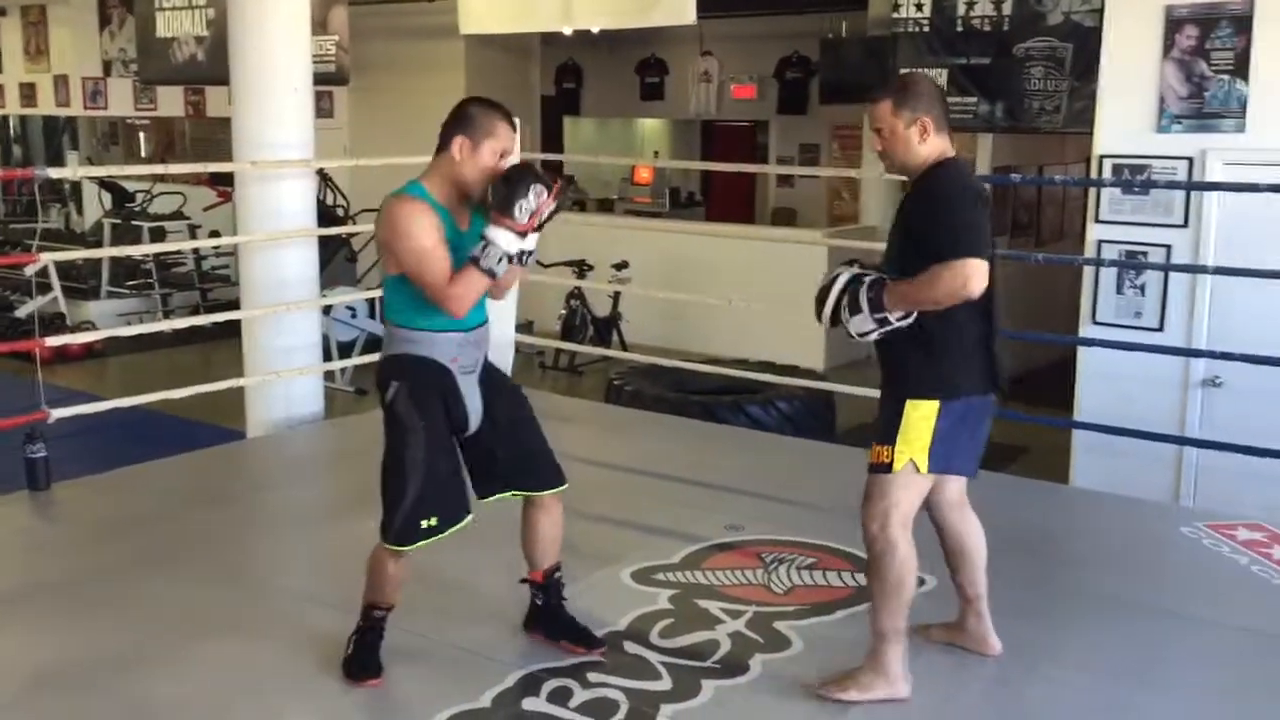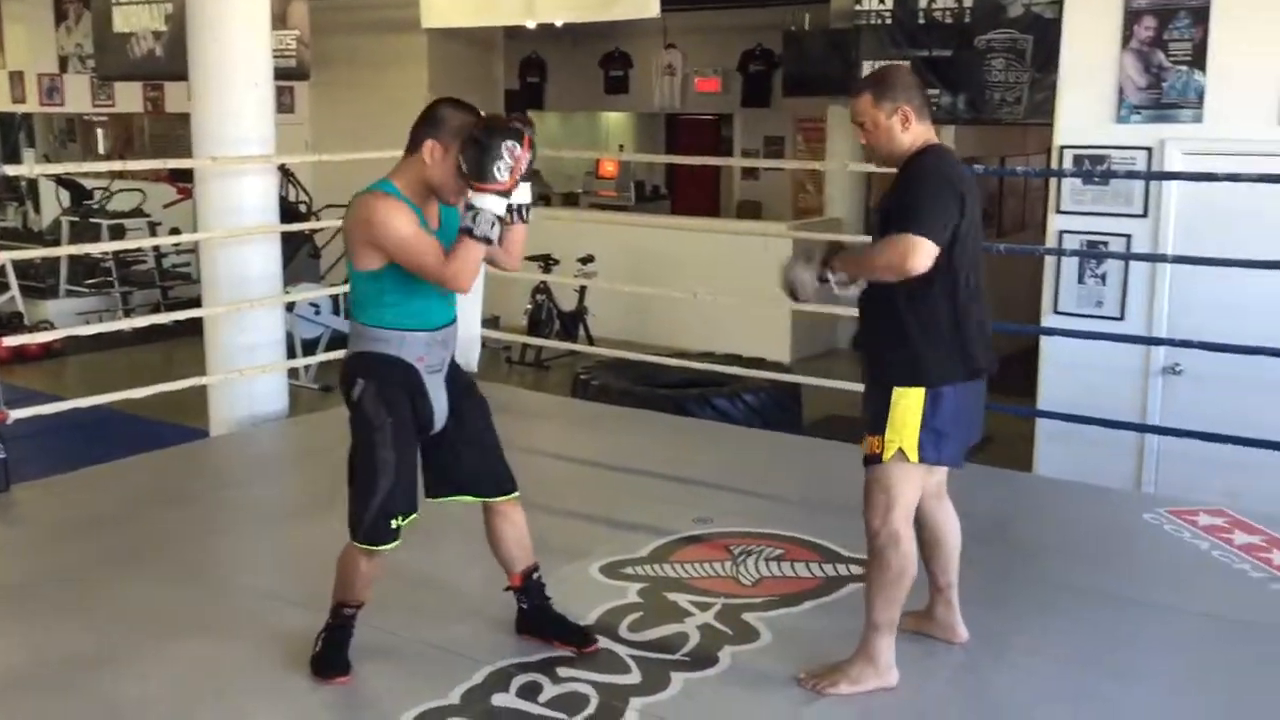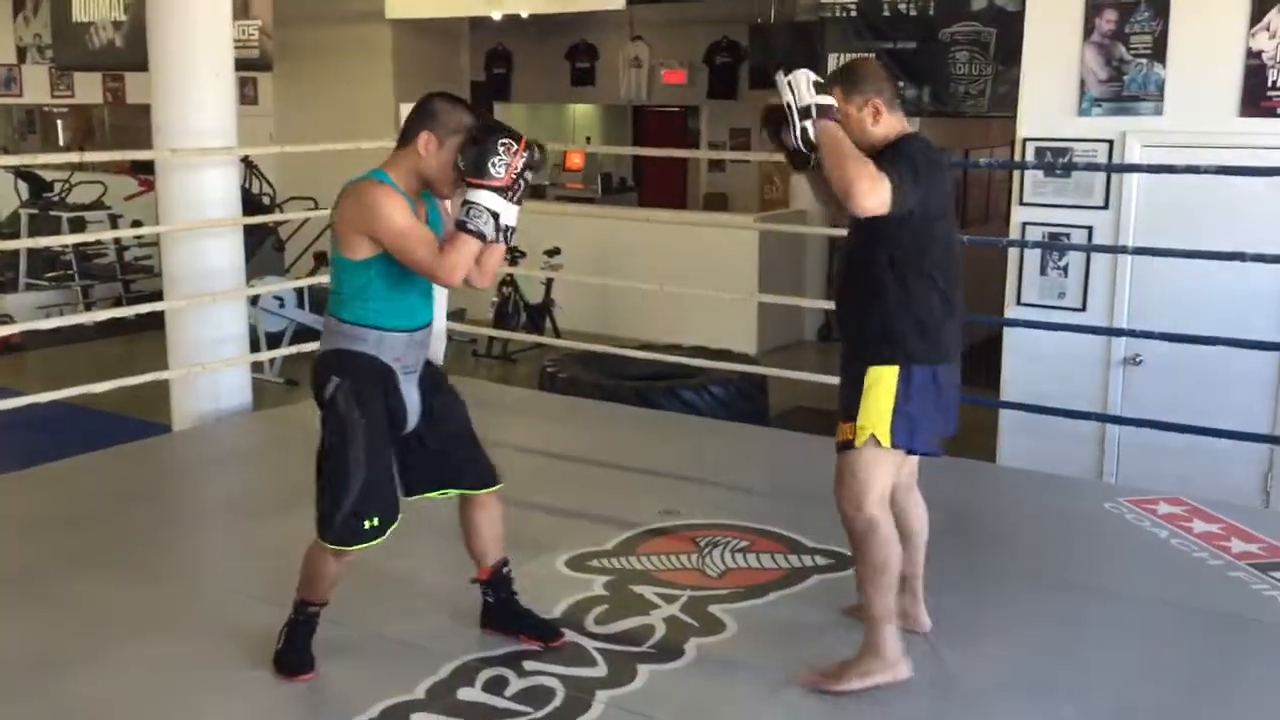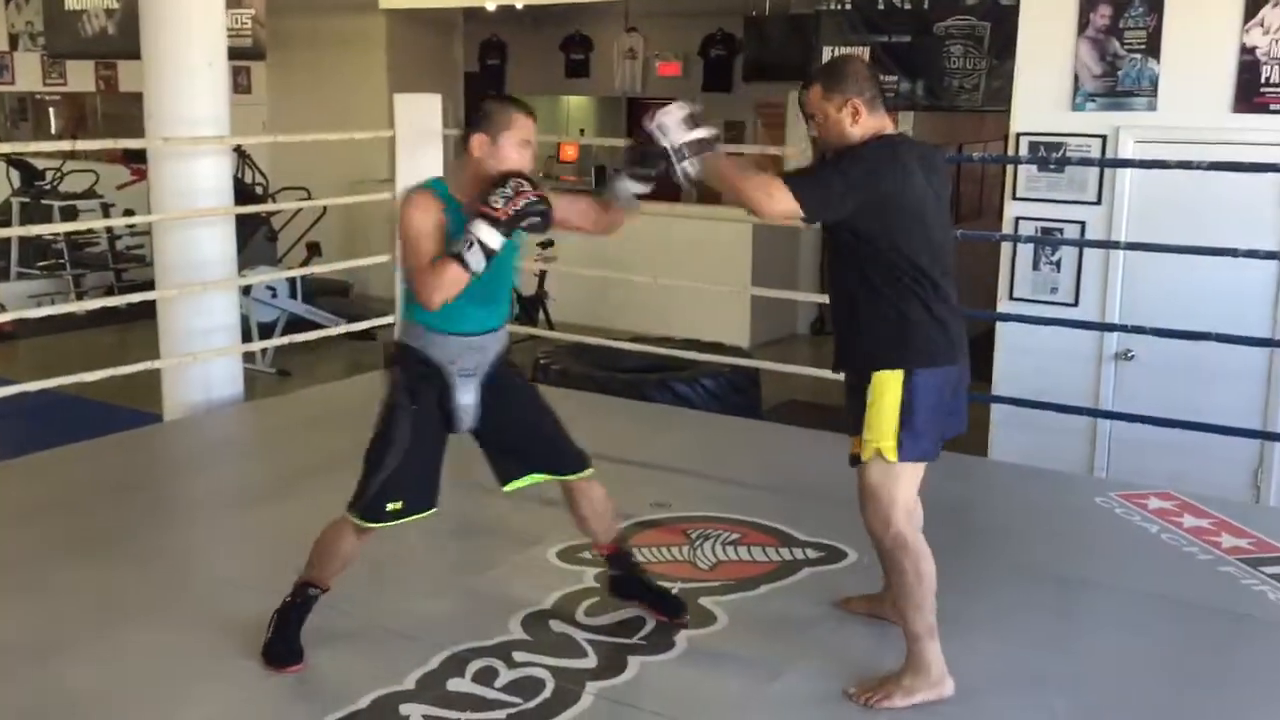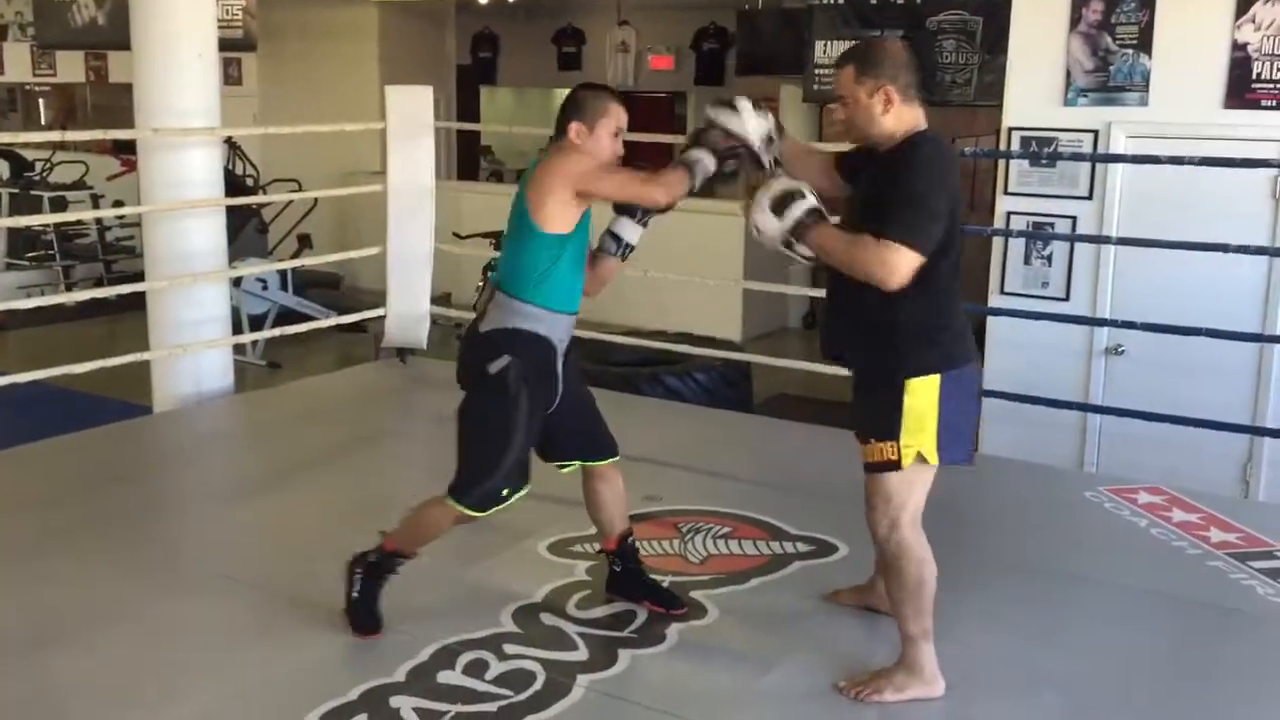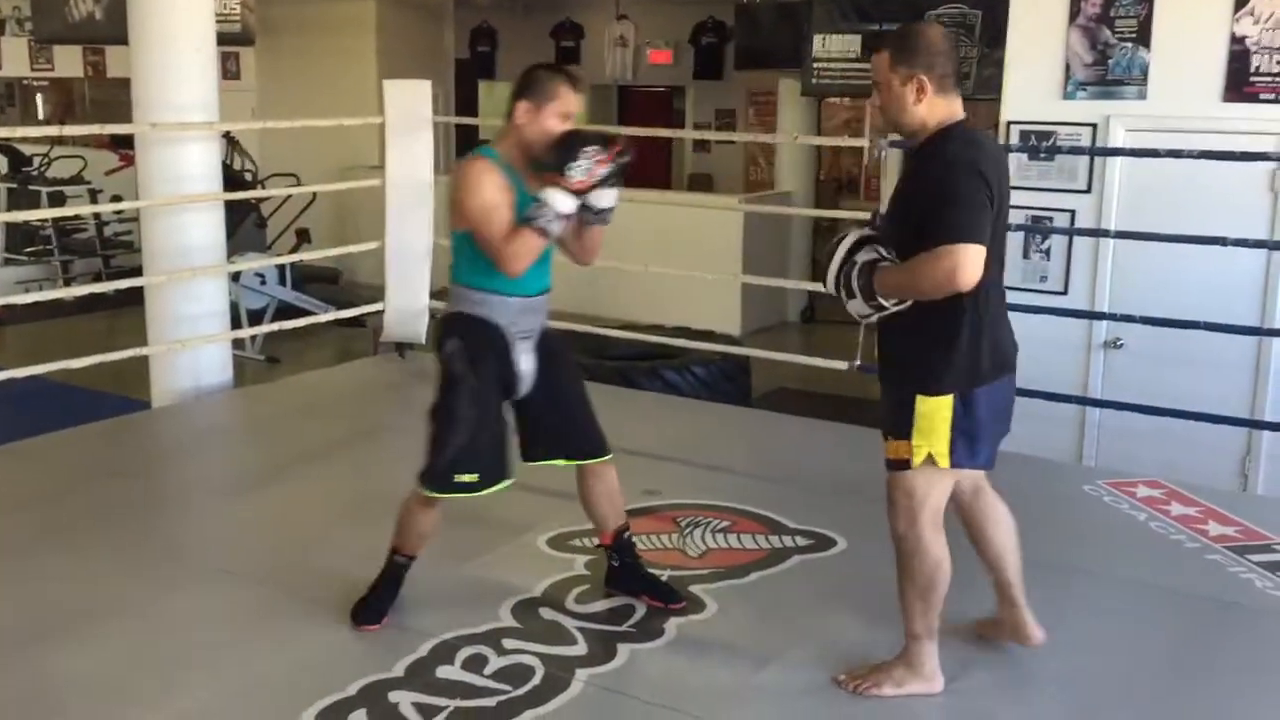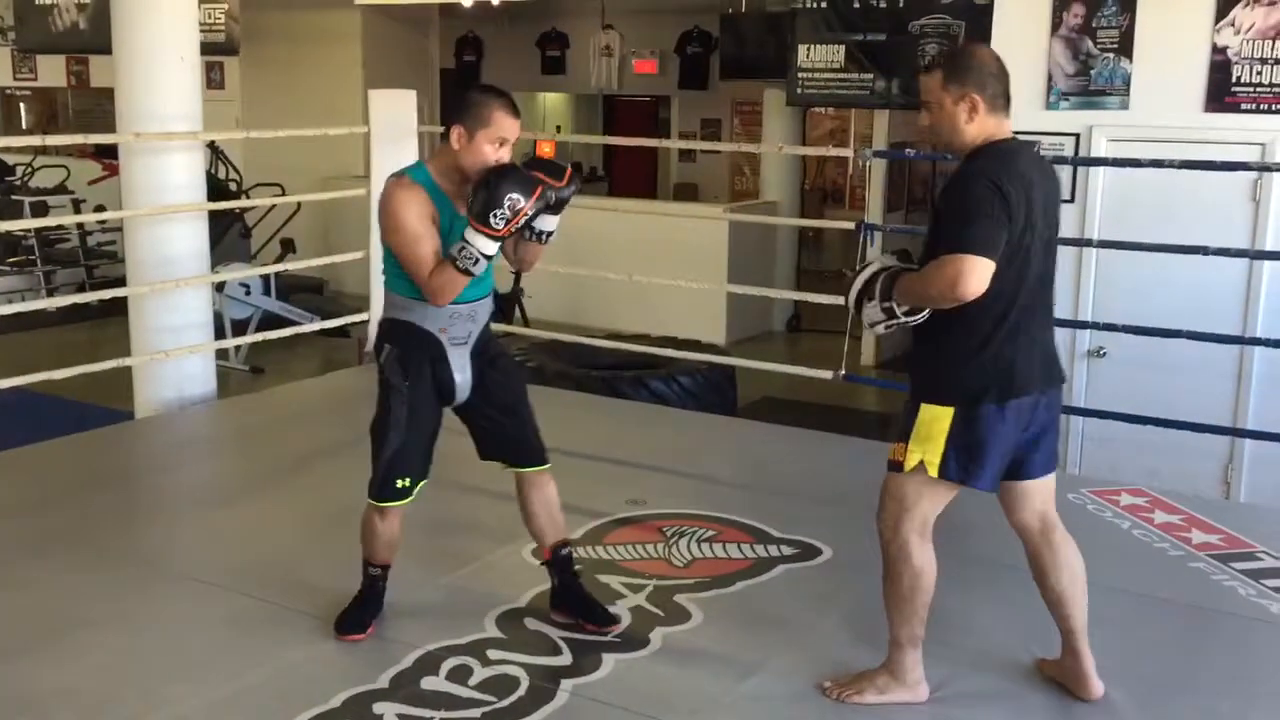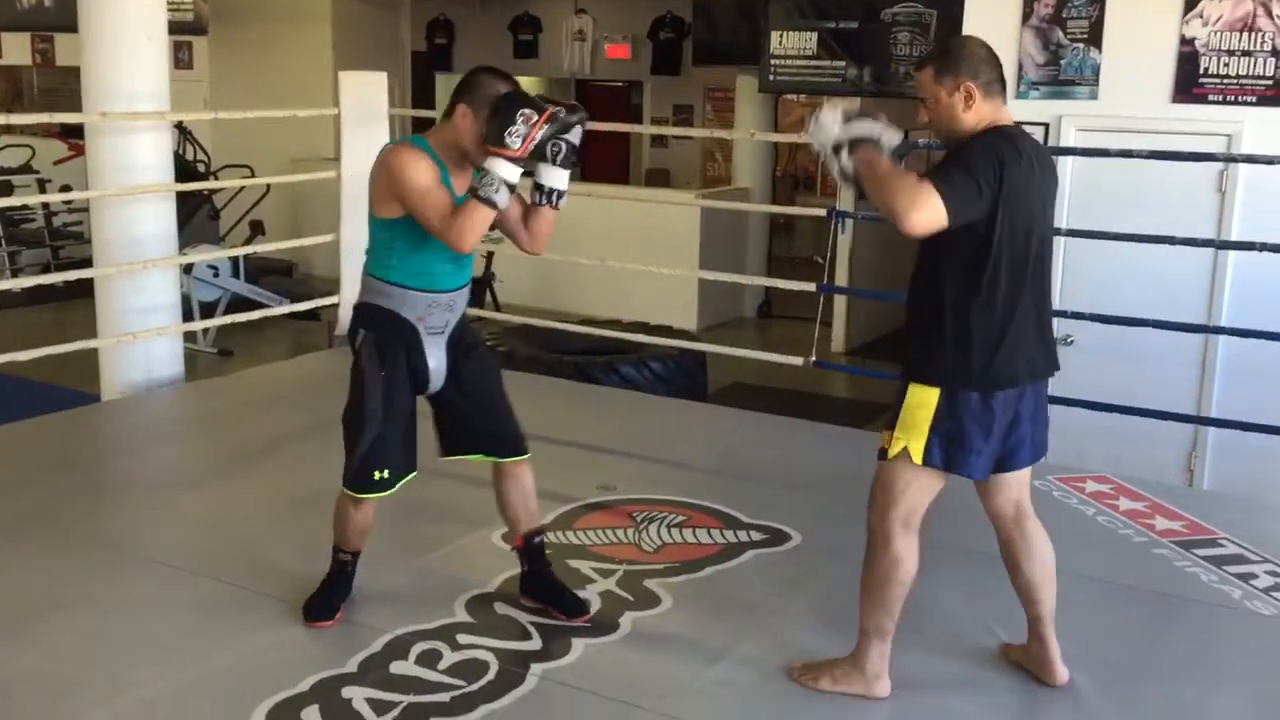
dt=0.3s
person 1, frame 1
left shoulder: (952, 191)
right shoulder: (932, 187)
left elbow: (966, 279)
left wrist: (882, 296)
right wrist: (866, 280)
left hip: (938, 387)
right hip: (937, 380)
left knee: (886, 518)
right knee: (947, 502)
left ankle: (885, 669)
right ankle: (976, 625)
person 1, frame 2
left shoulder: (930, 173)
right shoulder: (930, 172)
left elbow: (911, 257)
left wrist: (840, 263)
right wrist: (853, 261)
left hip: (924, 375)
right hip: (939, 367)
left knee: (887, 512)
right knee: (927, 494)
left ankle: (875, 658)
right ankle: (945, 613)
person 1, frame 3
left shoulder: (914, 158)
right shoulder: (901, 159)
left elbow: (865, 197)
right elbow: (858, 199)
left wrist: (819, 121)
right wrist: (814, 140)
left hip: (900, 358)
right hip: (907, 351)
left knee: (861, 499)
right knee: (896, 483)
left ankle: (882, 650)
right ankle: (909, 602)
person 1, frame 4
left shoulder: (872, 164)
right shoulder: (922, 160)
left elbow: (772, 202)
left wrist: (699, 150)
left hip: (900, 364)
right hip: (921, 355)
left knee: (888, 514)
right knee: (892, 491)
left ankle: (927, 668)
right ankle: (898, 595)
person 1, frame 5
left shoulder: (925, 165)
right shoulder: (886, 156)
left elbow: (891, 268)
right elbow: (825, 174)
left wrist: (805, 228)
left hip: (920, 369)
right hip: (891, 360)
left knee: (893, 514)
right knee: (892, 497)
left ankle: (919, 666)
right ankle: (886, 587)
person 1, frame 6
left shoulder: (952, 160)
right shoulder: (963, 147)
left elbow: (956, 269)
left wrist: (878, 280)
right wrist: (884, 253)
left hip: (946, 370)
right hip: (974, 358)
left knee: (914, 513)
right knee: (967, 489)
left ankle: (918, 664)
right ankle: (1017, 613)
person 1, frame 7
left shoulder: (983, 177)
right shoulder: (1033, 169)
left elbow: (964, 280)
left wrist: (895, 289)
right wrist: (917, 283)
left hip: (969, 389)
right hip: (1028, 378)
left knee: (902, 521)
right knee: (1039, 521)
left ankle: (903, 672)
right ankle: (1079, 663)
person 1, frame 8
left shoulder: (985, 155)
right shoulder: (1031, 158)
left elbow: (914, 215)
left wrist: (863, 148)
right wrist: (884, 159)
left hip: (960, 376)
right hip: (1019, 368)
left knee: (893, 513)
right knee: (1012, 508)
left ankle: (868, 665)
right ankle: (1045, 649)
person 2, frame 1
left shoulder: (472, 205)
right shoulder: (406, 211)
left elbow: (500, 287)
right elbow: (453, 301)
left wrist: (522, 226)
right wrist: (505, 230)
left hip: (474, 369)
right hip: (420, 377)
left knee: (545, 487)
right knee: (407, 530)
left ankle: (546, 608)
right ankle: (368, 631)
person 2, frame 2
left shoulder: (447, 200)
right shoulder: (377, 209)
left elbow: (509, 256)
right elbow: (457, 276)
left wrist: (513, 182)
right wrist: (489, 190)
left hip: (439, 369)
right hip: (385, 377)
left knee: (501, 493)
right knee: (377, 529)
left ankle: (534, 609)
right ankle: (338, 629)
person 2, frame 3
left shoulder: (429, 202)
right shoulder: (371, 198)
left elbow: (480, 277)
right elbow: (447, 270)
left wrist: (506, 192)
right wrist: (485, 187)
left hip: (414, 368)
right hip: (359, 374)
left knee: (480, 486)
right knee: (348, 529)
left ankle: (499, 603)
right ankle: (300, 627)
person 2, frame 4
left shoulder: (523, 199)
right shoulder: (424, 205)
left elbow: (603, 220)
right elbow: (431, 293)
left wrist: (634, 175)
right wrist: (489, 224)
left hip: (490, 368)
right hip: (428, 374)
left knee: (577, 473)
right knee: (372, 512)
left ankle: (626, 576)
right ankle: (293, 615)
person 2, frame 5
left shoulder: (575, 193)
right shoulder: (568, 169)
left elbow: (586, 285)
right elbow: (658, 189)
left wrist: (628, 222)
right wrist: (705, 155)
left hip: (542, 349)
right hip: (514, 352)
left knee: (601, 460)
right knee: (474, 496)
left ankle: (625, 574)
right ankle: (374, 564)
person 2, frame 6
left shoulder: (545, 168)
right shoulder: (481, 173)
left elbow: (585, 253)
right elbow: (511, 262)
left wrist: (598, 189)
right wrist: (562, 192)
left hip: (532, 335)
right hip: (477, 337)
left knee: (593, 453)
right knee: (445, 479)
left ankle: (624, 567)
right ankle: (392, 577)
person 2, frame 7
left shoulder: (489, 183)
right shoulder: (406, 194)
left elbow: (522, 262)
right elbow: (437, 291)
left wrist: (543, 210)
right wrist: (486, 227)
left hip: (476, 340)
right hip: (415, 344)
left knee: (533, 462)
right knee: (391, 488)
left ankle: (565, 586)
right ankle: (372, 589)
person 2, frame 8
left shoulder: (485, 163)
right shoulder: (404, 160)
left elbow: (535, 242)
right elbow: (460, 236)
left wrist: (554, 158)
right wrist: (504, 160)
left hip: (452, 330)
right hip: (390, 331)
left knee: (511, 454)
right knee: (367, 477)
left ankle: (536, 575)
right ankle: (340, 575)
